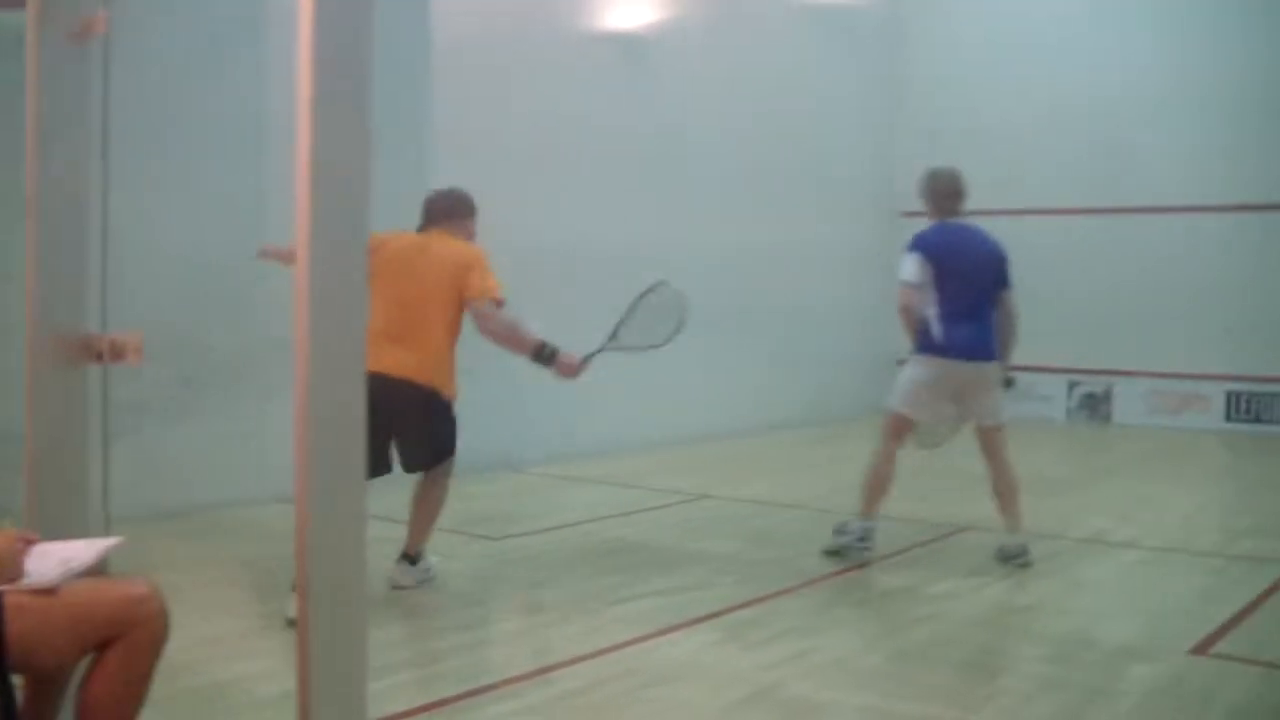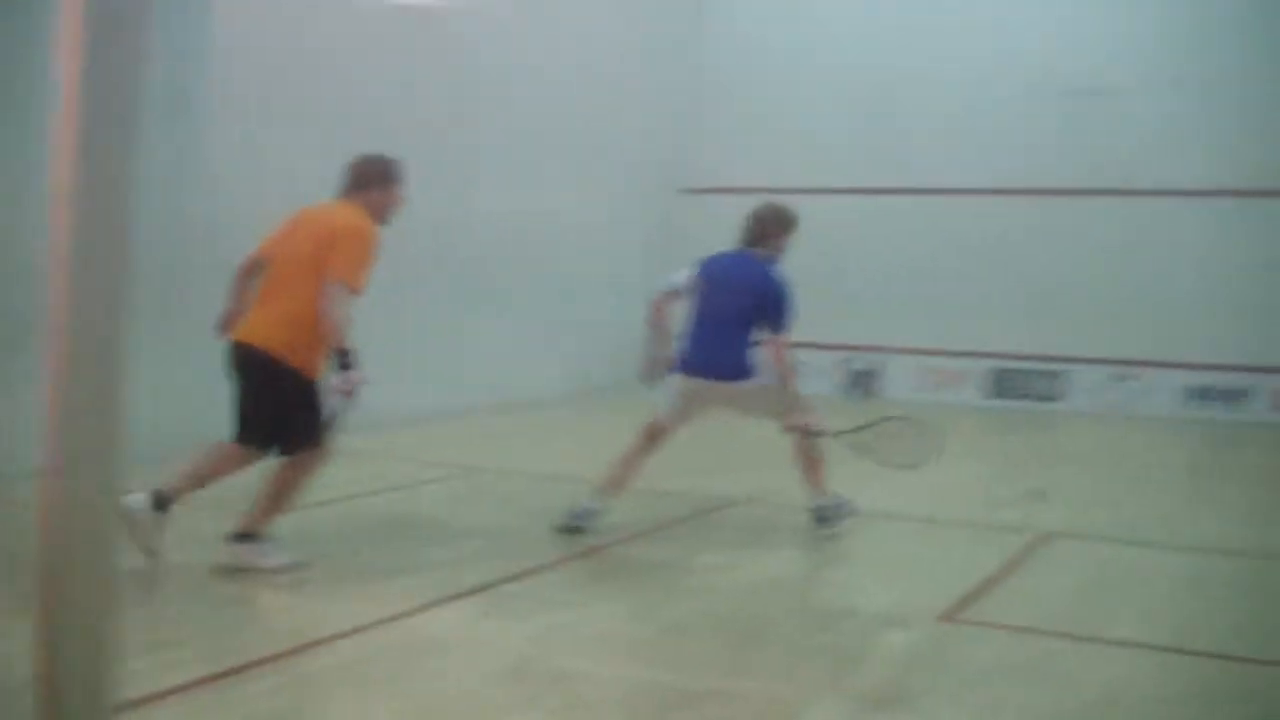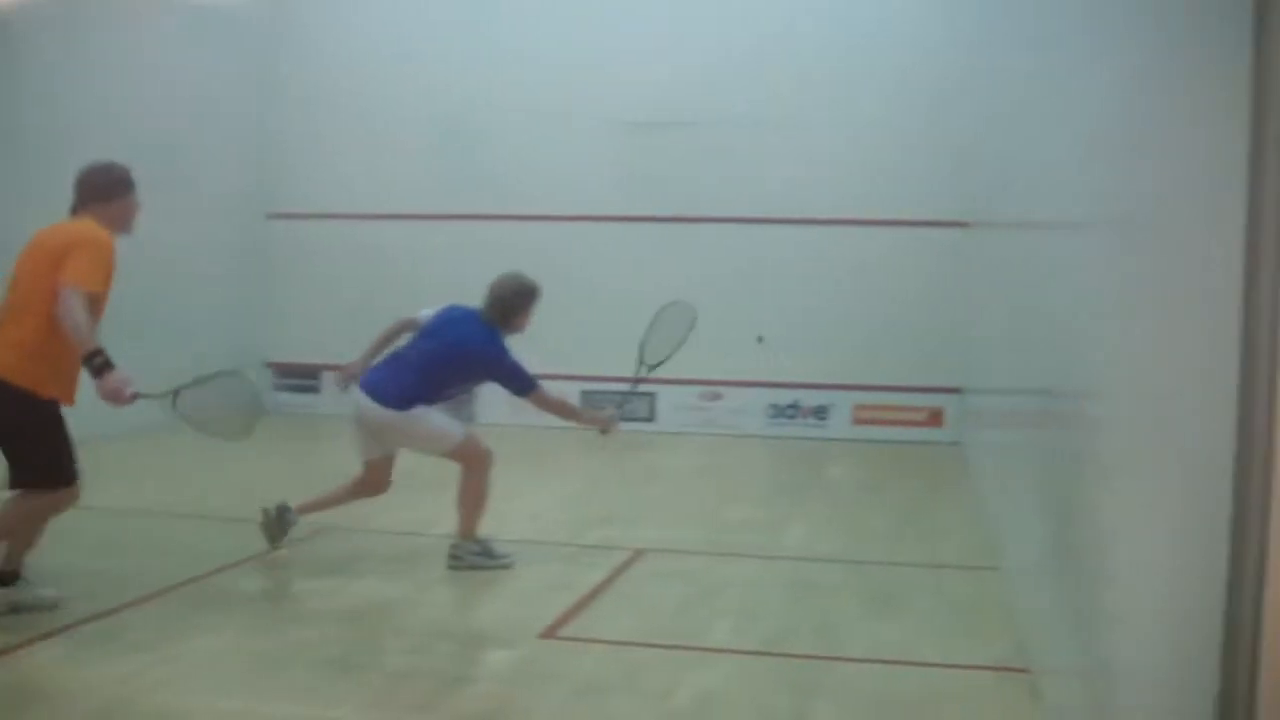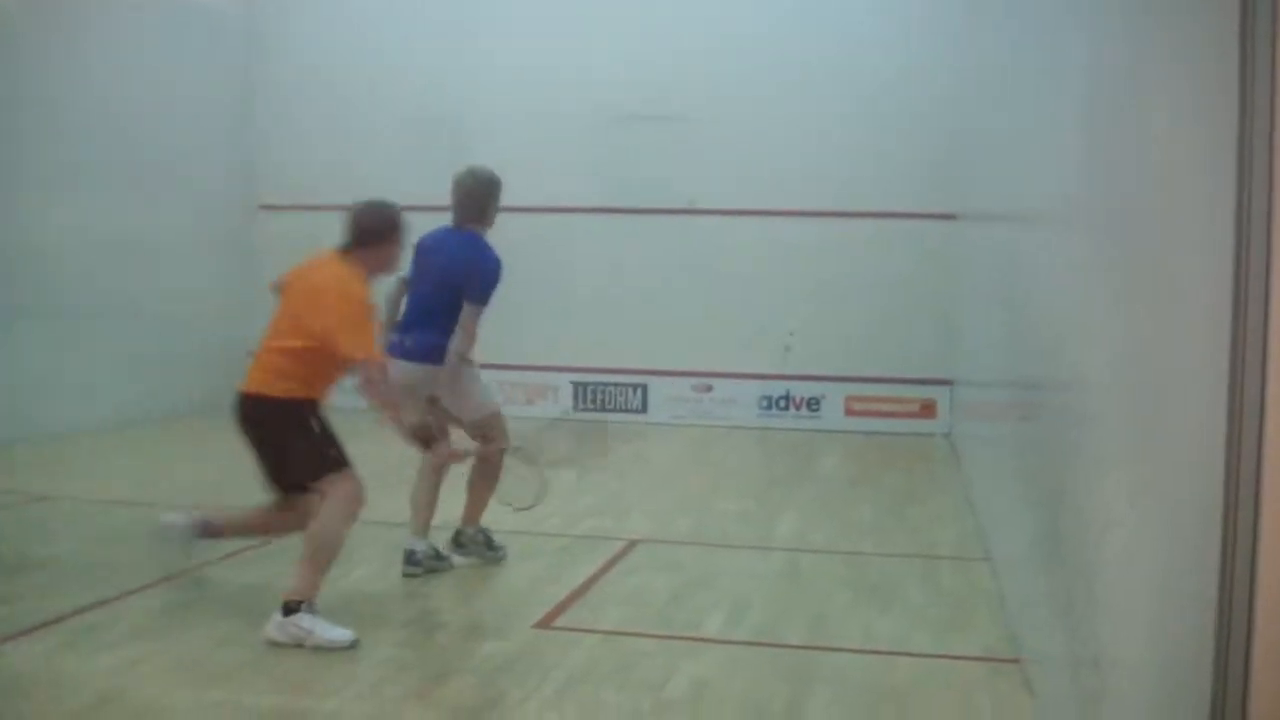
dt=0.4s
person 1, frame 1
left shoulder: (384, 245)
right shoulder: (469, 259)
right elbow: (491, 320)
left wrist: (271, 252)
right wrist: (550, 356)
left hip: (368, 377)
right hip: (425, 385)
right knee: (437, 469)
right ankle: (409, 562)
person 1, frame 2
left shoulder: (308, 217)
right shoulder: (359, 232)
left elbow: (250, 266)
right elbow: (332, 300)
left wrist: (233, 310)
right wrist: (345, 362)
left hip: (251, 344)
right hip: (284, 357)
left knee: (251, 446)
right knee: (310, 450)
left ankle: (153, 502)
right ankle: (245, 540)
person 1, frame 3
left shoulder: (53, 236)
right shoulder: (94, 241)
right elbow: (69, 310)
right wrist: (105, 369)
left knee: (47, 487)
right knee: (56, 493)
person 1, frame 4
left shoulder: (315, 268)
right shoulder: (351, 297)
left elbow: (283, 288)
right elbow: (375, 378)
left hip: (278, 398)
right hip: (279, 402)
left knee: (299, 513)
right knee: (346, 495)
left ankle: (197, 528)
right ankle: (293, 614)
person 2, frame 1
left shoulder: (924, 243)
right shoulder: (991, 246)
left elbow: (908, 304)
right elbow: (1008, 312)
left wrist: (921, 342)
right wrist: (1002, 360)
left hip: (937, 357)
right hip: (983, 361)
left knee: (890, 439)
right knee: (995, 450)
left ankle: (860, 528)
right ankle: (1015, 540)
person 2, frame 2
left shoulder: (711, 264)
right shoulder: (772, 286)
left elbow: (660, 301)
right elbow: (779, 353)
right wrist: (797, 411)
left hip: (690, 374)
right hip: (734, 379)
left knee: (647, 440)
right knee: (803, 423)
left ankle: (590, 508)
right ankle: (822, 502)
person 2, frame 3
left shoulder: (454, 314)
right shoulder: (494, 360)
left elbow: (405, 325)
right elbow: (548, 403)
left wrist: (364, 362)
right wrist: (599, 422)
left hip: (368, 395)
right hip: (396, 410)
left knee: (373, 482)
right knee: (478, 459)
left ankle: (289, 514)
right ankle: (466, 547)
person 2, frame 4
left shoulder: (428, 241)
right shoulder: (485, 262)
left elbow: (396, 296)
right elbow: (466, 328)
left wrist: (389, 348)
right wrist: (445, 390)
left hip: (402, 361)
right hip: (439, 364)
left knee: (438, 454)
right knee: (494, 442)
left ankle: (418, 550)
right ankle: (469, 531)
